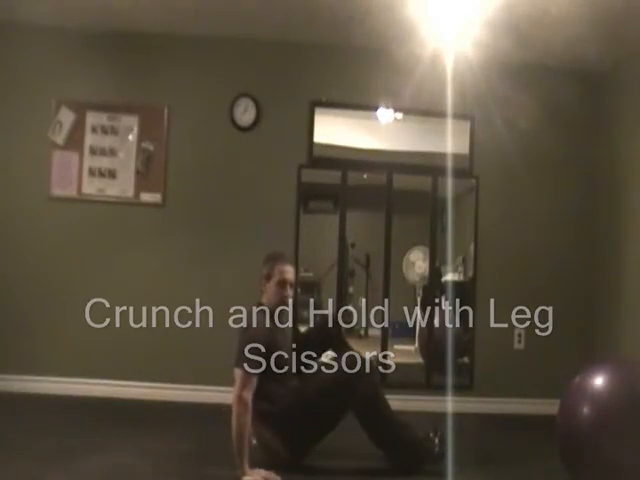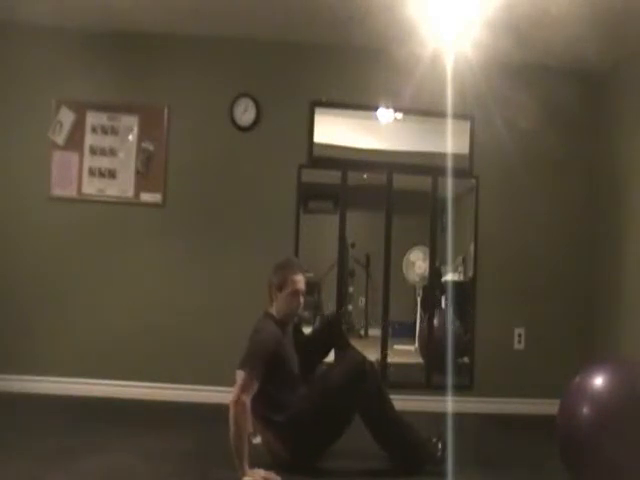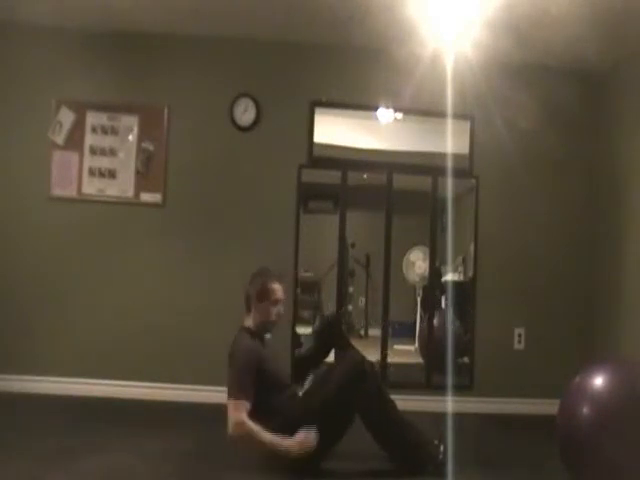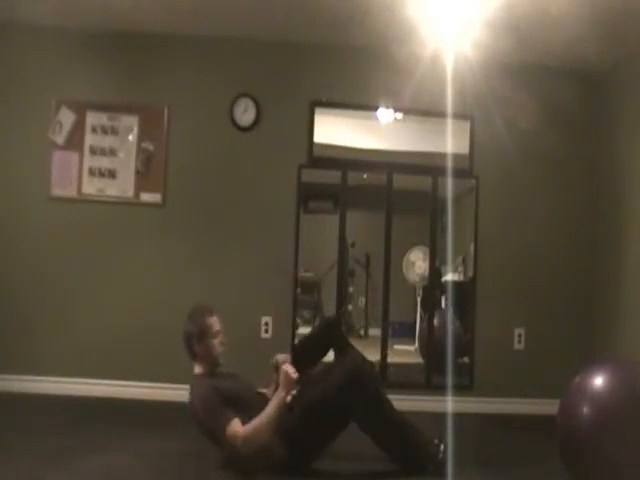
dt=0.5s
person 1, frame 1
left shoulder: (280, 317)
right shoulder: (257, 331)
right elbow: (241, 398)
left hip: (289, 413)
right hip: (282, 436)
right knee: (354, 372)
right ankle: (411, 451)
person 1, frame 2
left shoulder: (284, 326)
right shoulder: (266, 336)
right elbow: (239, 400)
left hip: (295, 423)
right hip: (293, 442)
right knee: (358, 369)
right ankle: (415, 454)
person 1, frame 3
left shoulder: (254, 342)
right shoulder: (246, 351)
right elbow: (235, 424)
right wrist: (286, 445)
left hip: (297, 421)
right hip: (298, 438)
right knee: (359, 371)
right ankle: (419, 456)
person 1, frame 4
left shoulder: (218, 376)
right shoulder: (205, 393)
right elbow: (244, 441)
left wrist: (278, 380)
right wrist: (282, 393)
left hip: (287, 424)
right hip: (287, 445)
right knee: (356, 373)
right ankle: (420, 457)
